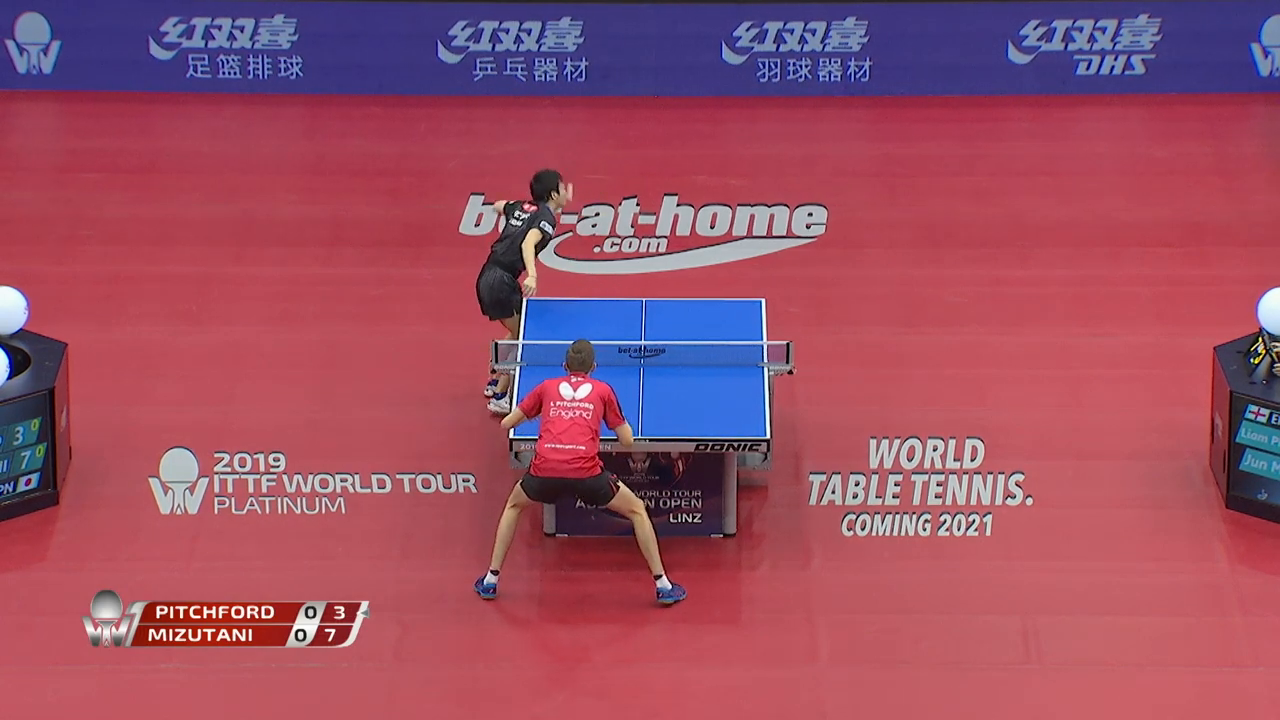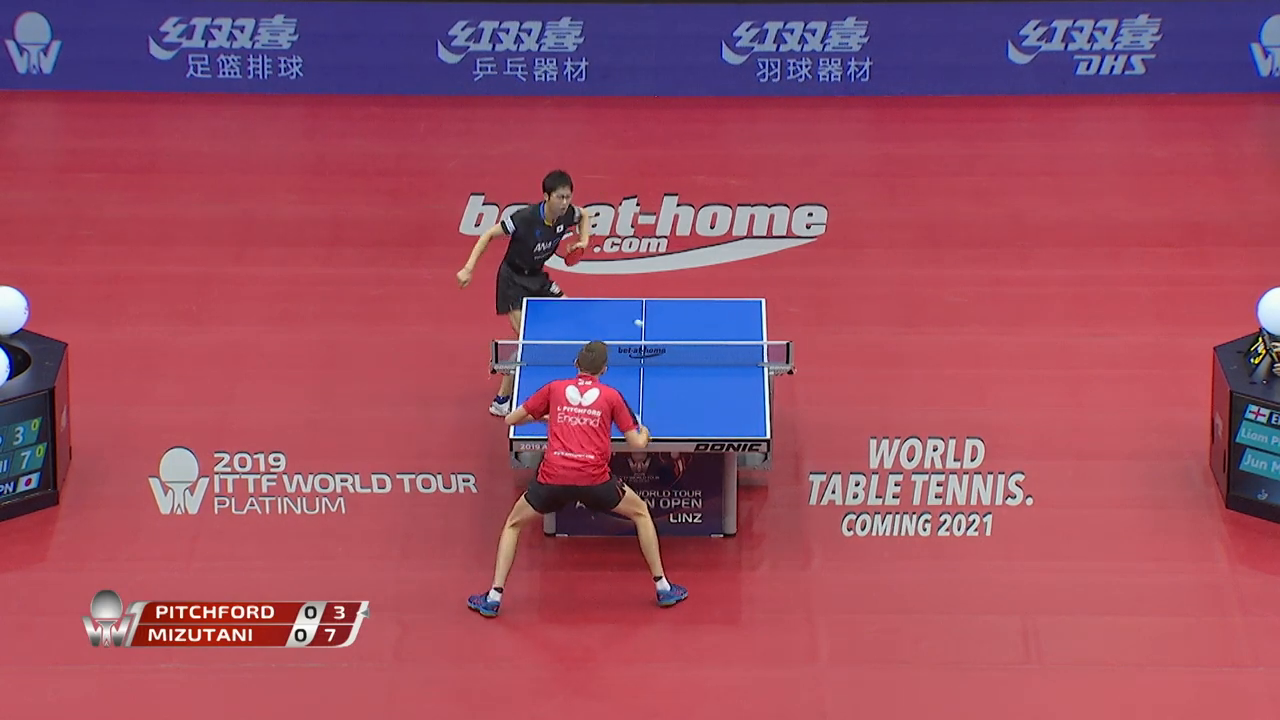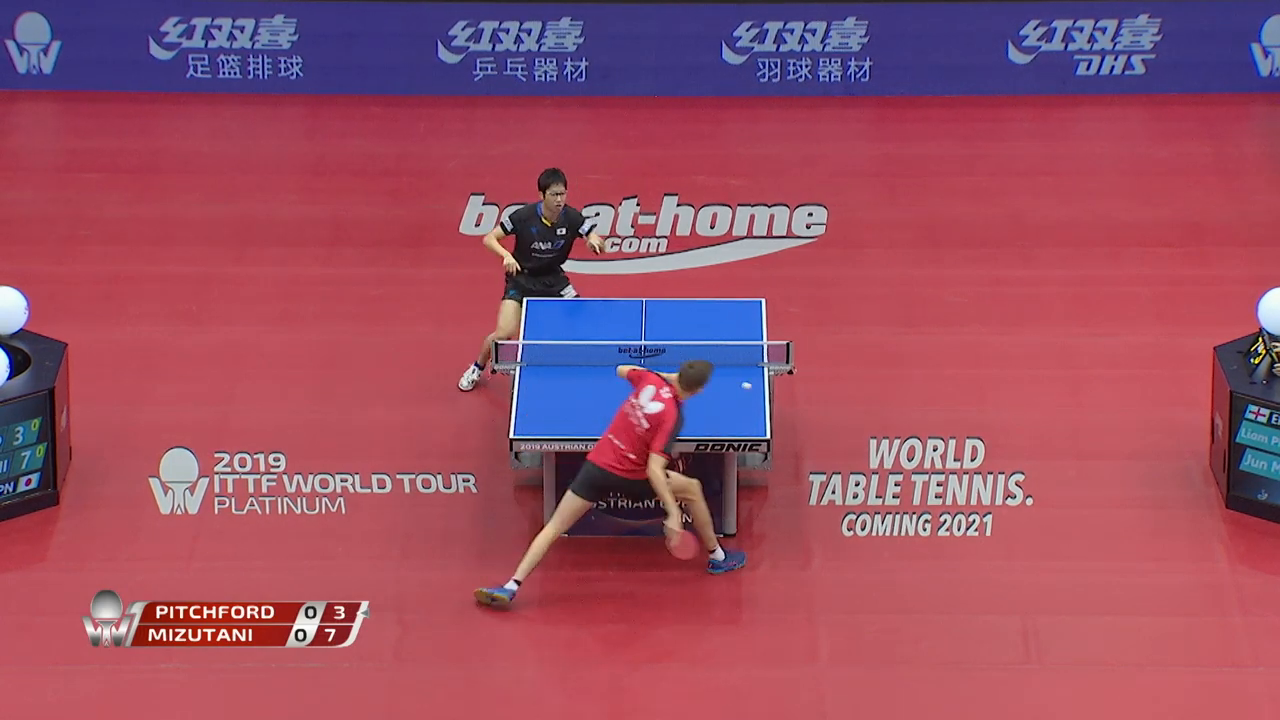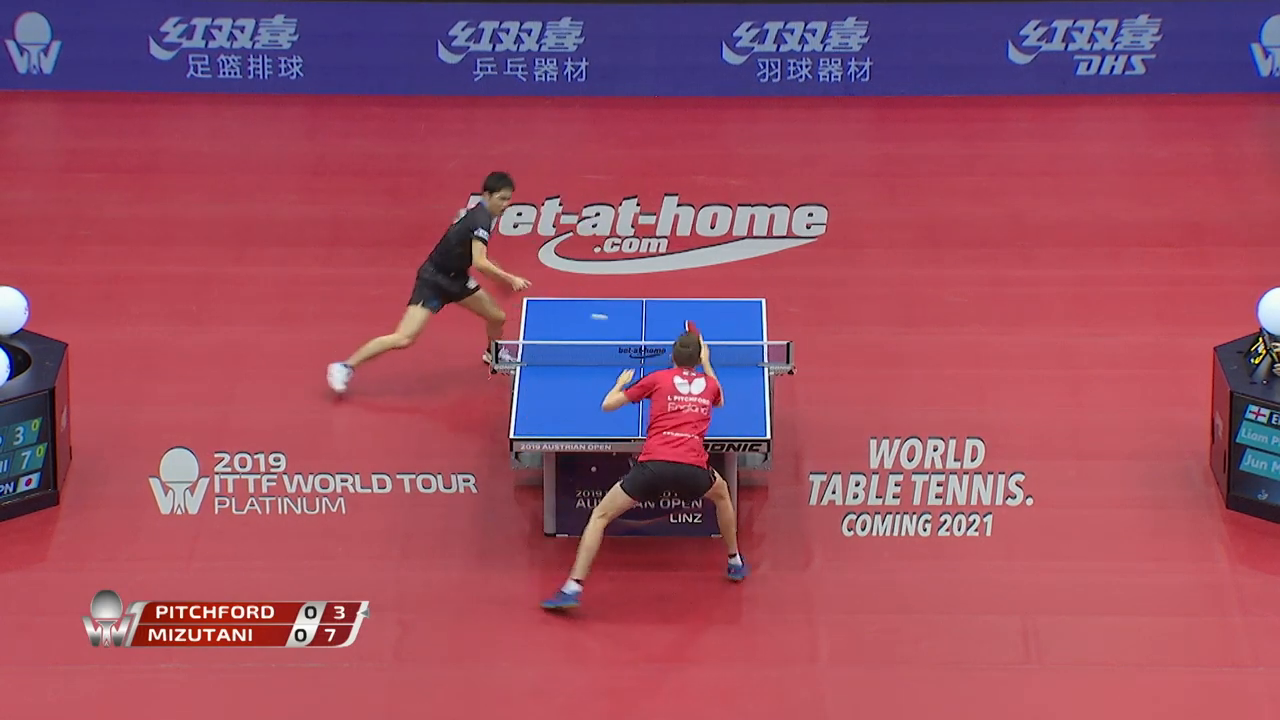
dt=0.4s
person 1, frame 1
left shoulder: (547, 387)
right shoulder: (603, 390)
left elbow: (506, 424)
right elbow: (627, 440)
left wrist: (539, 414)
right wrist: (621, 424)
left hip: (544, 471)
right hip: (585, 472)
left knee: (513, 505)
right knee: (637, 511)
left ankle: (490, 580)
right ankle: (663, 586)
person 1, frame 2
left shoulder: (554, 388)
right shoulder: (612, 396)
left elbow: (511, 419)
right elbow: (638, 444)
left wrist: (541, 416)
right wrist: (644, 432)
left hip: (552, 479)
right hip: (593, 480)
left knee: (513, 524)
right knee: (640, 513)
left ankle: (493, 597)
right ankle: (662, 587)
person 1, frame 3
left shoulder: (649, 378)
right shoulder: (673, 417)
left elbow: (622, 369)
right elbow: (654, 469)
left wrist: (666, 378)
right wrist: (673, 513)
left hip: (598, 464)
right hip: (634, 476)
left knee: (553, 527)
right knee: (693, 490)
left ankle: (510, 587)
right ankle: (717, 556)
person 1, frame 4
left shoulder: (657, 379)
right shoulder: (710, 384)
left elbow: (609, 405)
left wrist: (622, 380)
right wrist: (705, 361)
left hip: (653, 465)
right hip: (692, 468)
left knee: (600, 516)
right knee: (722, 496)
left ankle: (573, 588)
right ankle: (735, 563)
person 2, frame 1
left shoulder: (521, 207)
right shoulder: (547, 219)
left elbow: (498, 206)
right elbow: (528, 243)
right wrist: (532, 275)
left hip: (488, 277)
right hip: (500, 281)
left knee: (516, 334)
left ankle: (496, 381)
right ankle: (500, 398)
person 2, frame 2
left shoulder: (567, 213)
right shoulder: (524, 217)
left elbow: (583, 215)
right elbow: (487, 236)
left wrist: (583, 241)
right wrist: (468, 268)
left hip: (537, 276)
right hip: (513, 280)
right ankle: (502, 401)
person 2, frame 3
left shoulder: (571, 217)
right shoulder: (523, 216)
left elbow: (594, 238)
right elbow: (489, 238)
left wrist: (595, 243)
right wrist: (506, 256)
left hip: (552, 277)
right hip: (520, 277)
right knee: (504, 333)
right ankle: (477, 368)
person 2, frame 4
left shoulder: (479, 213)
right shoulder: (482, 220)
right elbow: (479, 263)
right wrist: (510, 279)
left hip: (457, 278)
right hip: (435, 279)
left knee: (497, 317)
right knee: (404, 339)
left ankle: (493, 353)
right ankle: (345, 367)
